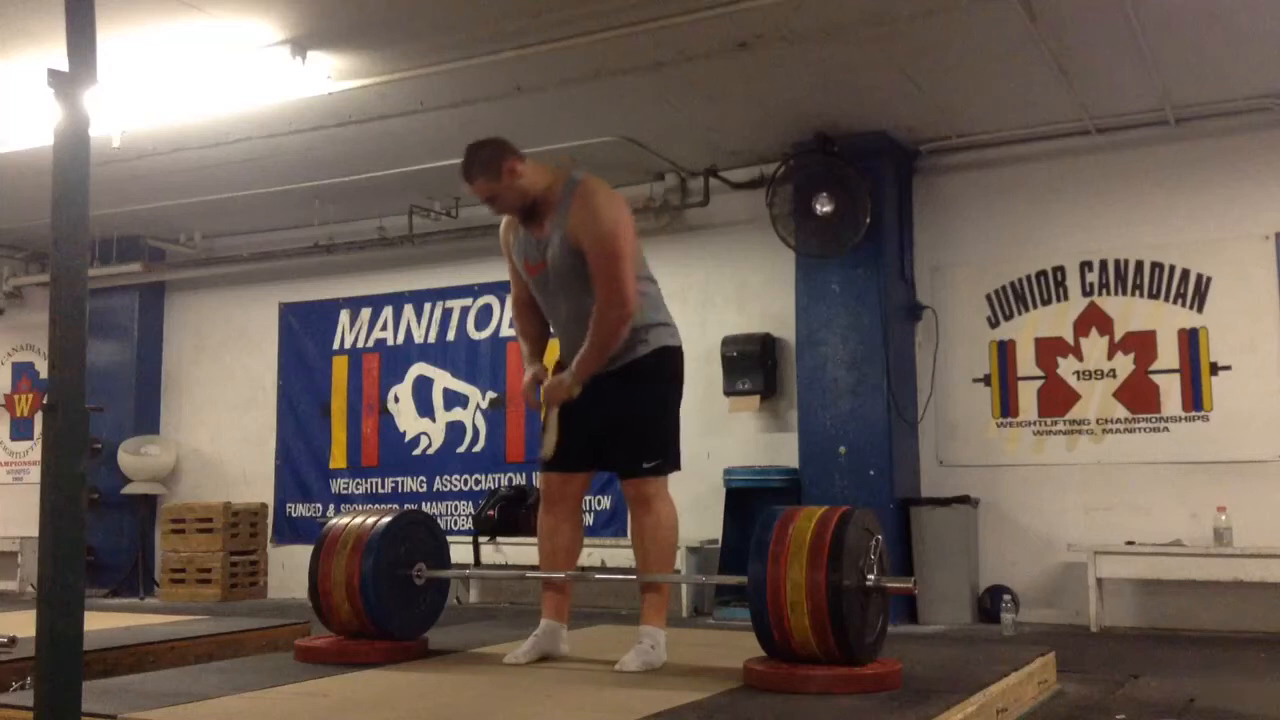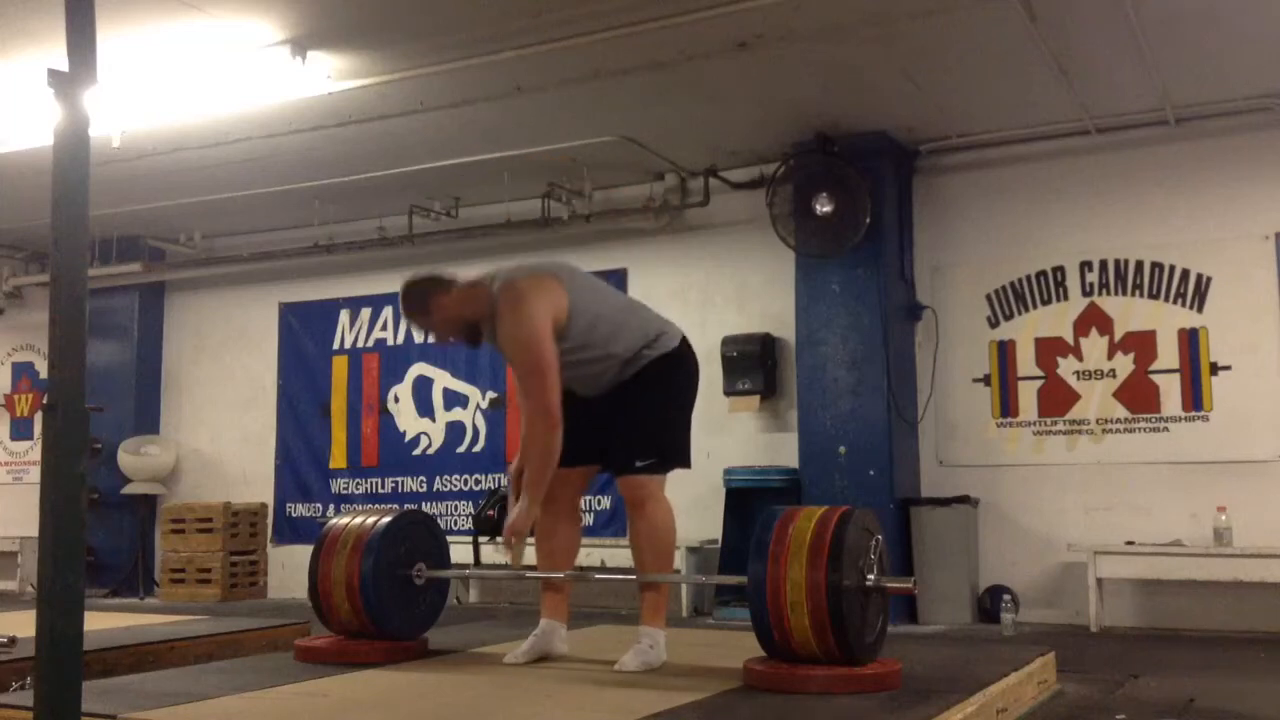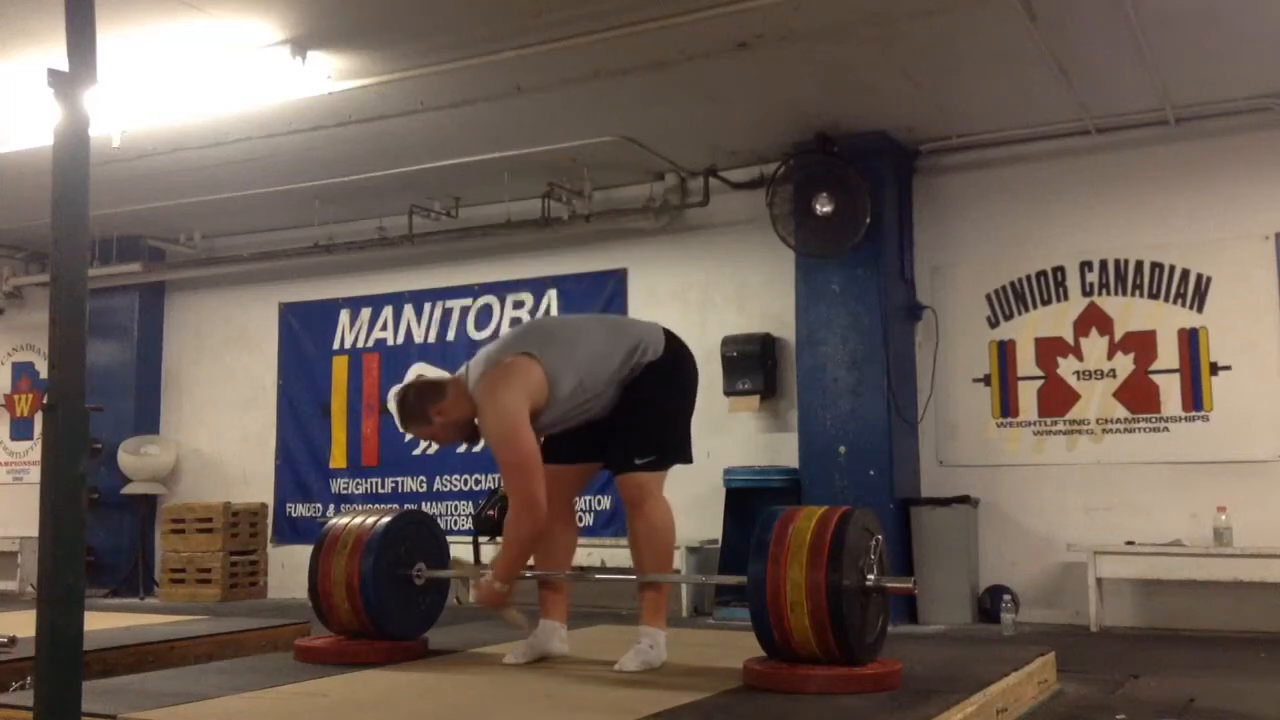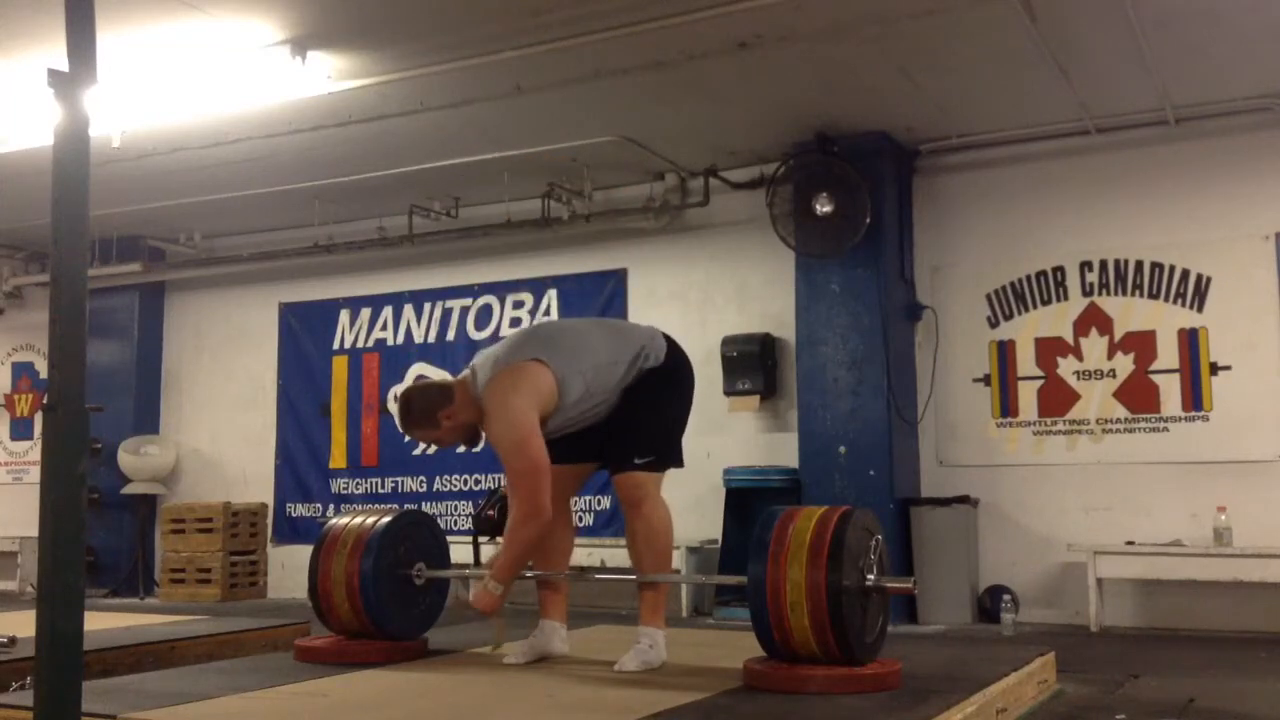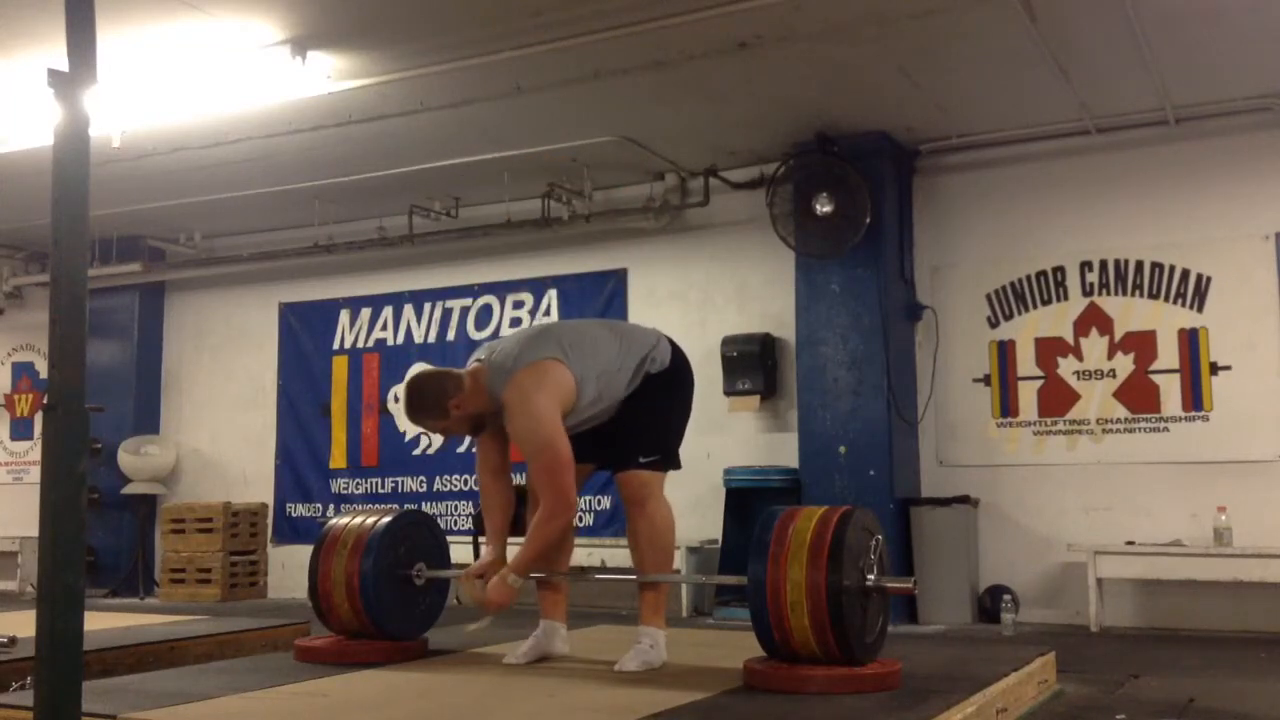
dt=0.5s
person 1, frame 1
left shoulder: (592, 206)
right shoulder: (513, 229)
left elbow: (620, 304)
right elbow: (524, 301)
left wrist: (574, 377)
right wrist: (534, 361)
left hip: (643, 360)
right hip: (578, 372)
left knee: (643, 489)
right knee: (557, 492)
left ankle: (652, 633)
right ankle: (552, 628)
person 1, frame 2
left shoulder: (517, 308)
right shoulder: (488, 308)
left elbow: (547, 417)
left wrist: (527, 506)
right wrist: (526, 458)
left hip: (657, 364)
right hip: (601, 380)
left knee: (639, 488)
right knee: (556, 490)
left ankle: (653, 636)
right ankle: (552, 628)
person 1, frame 3
left shoulder: (496, 402)
right shoulder: (479, 382)
left elbow: (528, 507)
left wrist: (499, 580)
right wrist: (508, 565)
left hip: (656, 367)
right hip: (604, 388)
left knee: (637, 489)
right knee: (551, 491)
left ankle: (652, 635)
right ankle: (551, 629)
person 1, frame 4
left shoulder: (505, 405)
right shoulder: (476, 382)
left elbow: (533, 511)
left wrist: (496, 584)
right wrist: (512, 550)
left hip: (653, 371)
right hip: (600, 388)
left knee: (635, 490)
right knee: (548, 490)
left ankle: (651, 635)
right ankle: (551, 629)
person 1, frame 5
left shoulder: (525, 399)
right shoulder: (477, 380)
left elbow: (562, 506)
right elbow: (492, 473)
left wrist: (511, 577)
right wrist: (494, 551)
left hip: (655, 375)
right hip: (603, 387)
left knee: (638, 489)
right knee: (544, 489)
left ankle: (652, 635)
right ankle: (552, 630)
